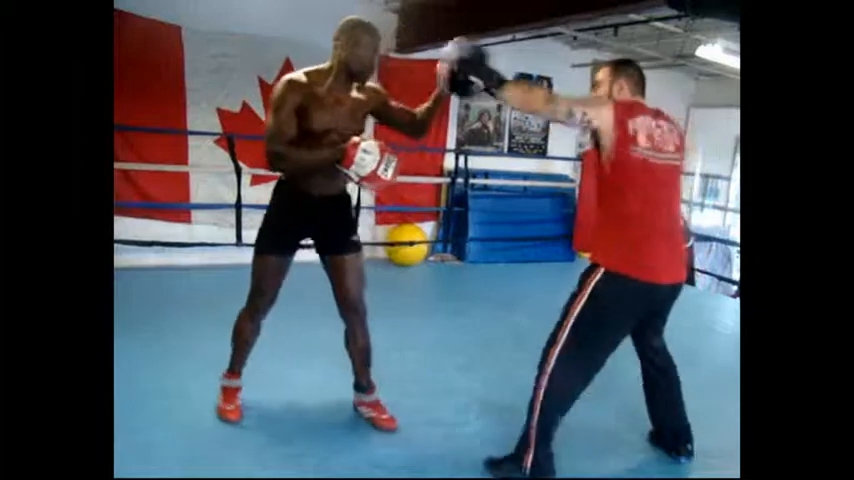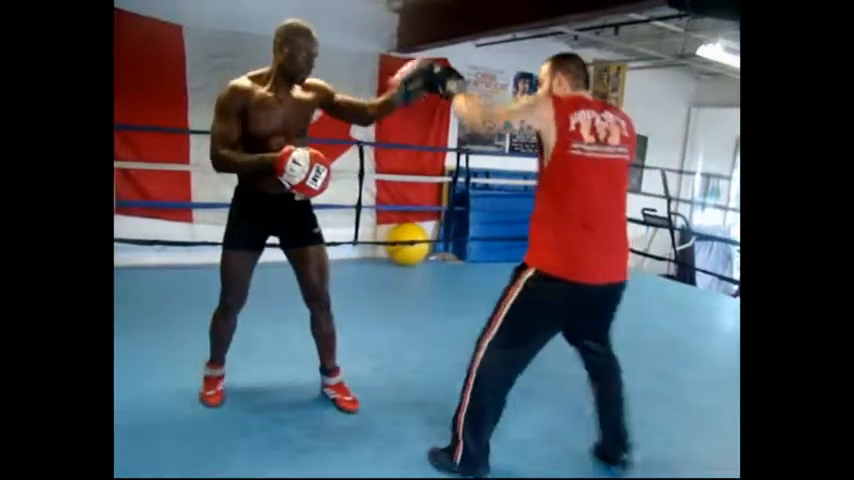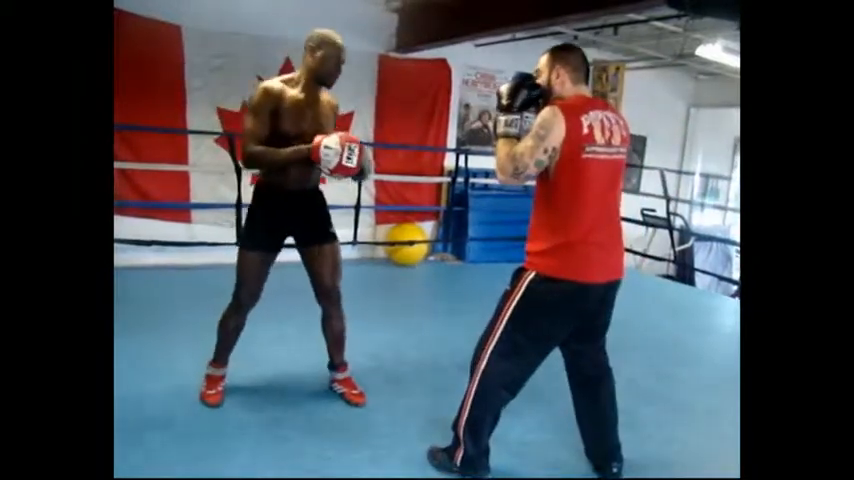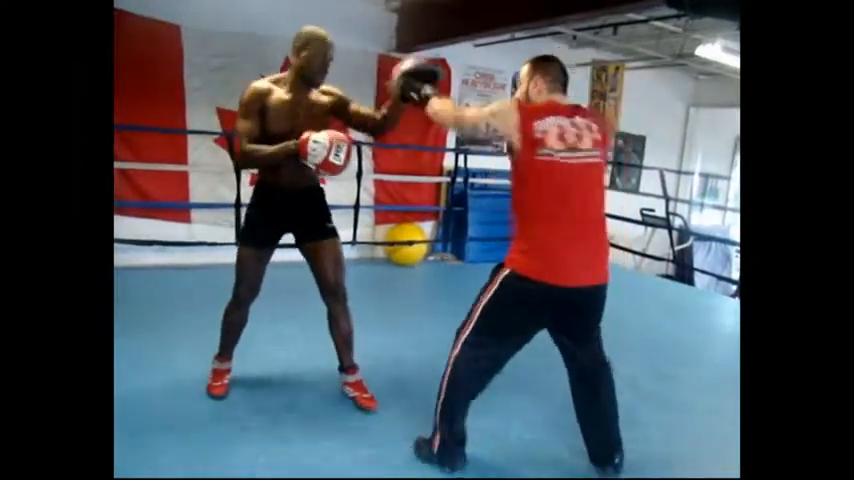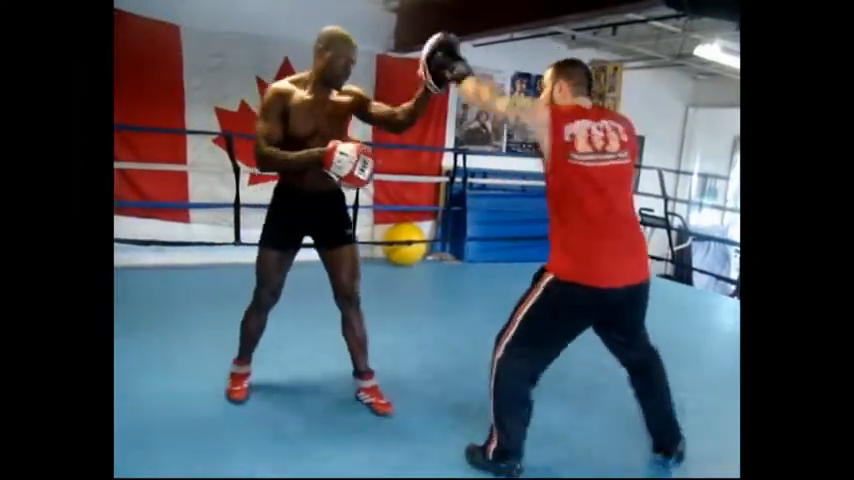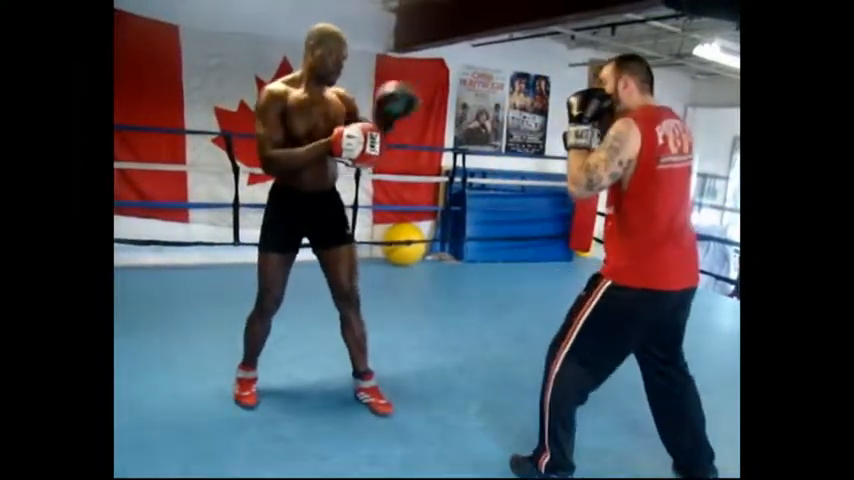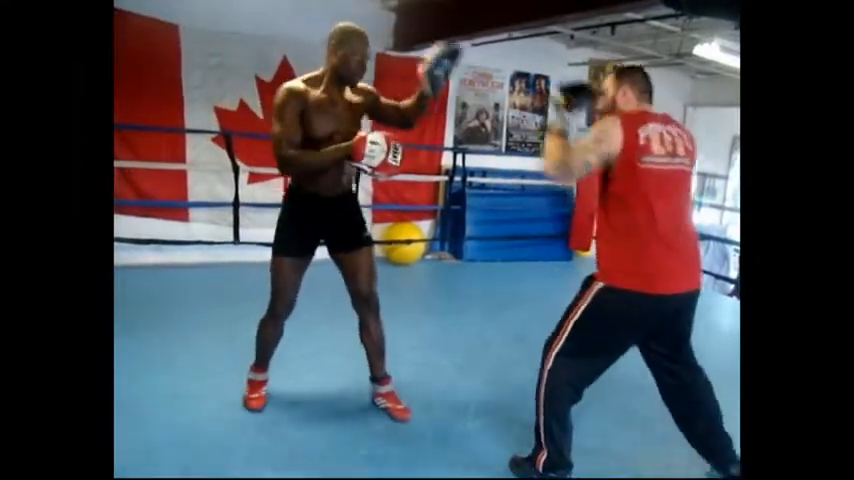
dt=0.7s
person 1, frame 1
left shoulder: (611, 114)
right shoulder: (672, 129)
left elbow: (543, 102)
left wrist: (491, 79)
left hip: (624, 268)
right hip: (671, 270)
left knee: (563, 361)
right knee: (652, 346)
right ankle: (676, 437)
person 1, frame 2
left shoulder: (552, 110)
right shoulder: (623, 123)
left elbow: (480, 116)
left wrist: (452, 88)
left hip: (557, 269)
right hip: (611, 271)
left knee: (494, 355)
right knee: (599, 354)
person 1, frame 3
left shoulder: (558, 116)
right shoulder: (614, 120)
left elbow: (510, 172)
left wrist: (509, 116)
left hip: (557, 271)
right hip: (605, 271)
left knee: (498, 361)
right knee: (591, 363)
person 1, frame 4
left shoulder: (518, 116)
right shoulder: (597, 127)
left elbow: (452, 117)
left wrist: (423, 91)
left hip: (534, 272)
right hip: (591, 274)
left knee: (472, 353)
right knee: (588, 359)
left ankle: (446, 447)
right ankle: (608, 454)
person 1, frame 5
left shoulder: (548, 119)
right shoulder: (624, 126)
left elbow: (487, 99)
left wrist: (455, 69)
left hip: (575, 275)
right hip: (631, 273)
left knee: (513, 355)
right knee: (639, 354)
right ankle: (668, 442)
person 1, frame 6
left shoulder: (630, 127)
right shoulder: (674, 125)
left elbow: (581, 186)
left wrist: (579, 129)
right wrist: (599, 127)
left hip: (635, 279)
right hip: (679, 277)
left knee: (567, 363)
right knee: (668, 370)
person 1, frame 7
left shoulder: (616, 127)
right shoulder: (681, 135)
left elbow: (560, 168)
left wrist: (557, 123)
left hip: (627, 284)
right hip: (683, 282)
left knee: (561, 362)
right knee: (680, 369)
person 2, frame 1
left shoulder: (369, 96)
right shoulder: (295, 87)
left elbow: (415, 126)
right elbow: (276, 157)
left wrist: (441, 93)
right wrist: (338, 153)
left hip: (336, 207)
right hip: (291, 203)
left knee: (355, 309)
right knee: (259, 304)
left ankle: (365, 394)
right ankle: (232, 381)
person 2, frame 2
left shoulder: (317, 93)
right shoulder: (240, 93)
left elbow: (370, 112)
right elbow: (220, 156)
left wrist: (398, 94)
right wrist: (270, 160)
left hip: (295, 204)
right hip: (251, 205)
left knee: (320, 298)
right knee: (231, 301)
left ankle: (331, 377)
right ankle: (214, 372)
person 2, frame 3
left shoulder: (329, 104)
right shoulder: (271, 93)
right elbow: (250, 154)
right wrist: (307, 151)
left hip: (312, 202)
right hip: (271, 202)
left knee: (331, 294)
right knee: (244, 299)
left ankle: (340, 372)
right ankle: (216, 371)
person 2, frame 4
left shoulder: (329, 99)
right shoulder: (260, 93)
left elbow: (378, 126)
right elbow: (243, 153)
left wrist: (400, 100)
right wrist: (295, 148)
left hip: (310, 200)
right hip: (268, 200)
left knee: (335, 291)
right knee: (244, 294)
left ankle: (350, 376)
right ankle: (222, 365)
person 2, frame 5
left shoulder: (350, 98)
right shoulder: (281, 94)
left elbow: (398, 121)
right elbow: (263, 156)
left wrist: (428, 91)
right wrist: (319, 156)
left hip: (331, 203)
right hip: (289, 202)
left knee: (349, 297)
right knee: (265, 297)
left ankle: (365, 381)
right ankle: (241, 368)
person 2, frame 6
left shoulder: (341, 99)
right shoulder: (277, 95)
left elbow: (370, 135)
right elbow: (270, 160)
left wrist: (386, 113)
right wrist: (329, 145)
left hip: (328, 204)
right hip: (287, 206)
left knee: (349, 298)
right knee: (268, 303)
left ankle: (365, 381)
right ankle: (247, 374)
person 2, frame 7
left shoulder: (361, 96)
right shoulder: (294, 94)
left elbow: (404, 117)
right elbow: (286, 161)
left wrist: (426, 91)
right wrist: (349, 149)
left hip: (344, 207)
right hip: (302, 208)
left knee: (367, 301)
right knee: (280, 307)
left ankle: (382, 386)
right ankle: (258, 376)
